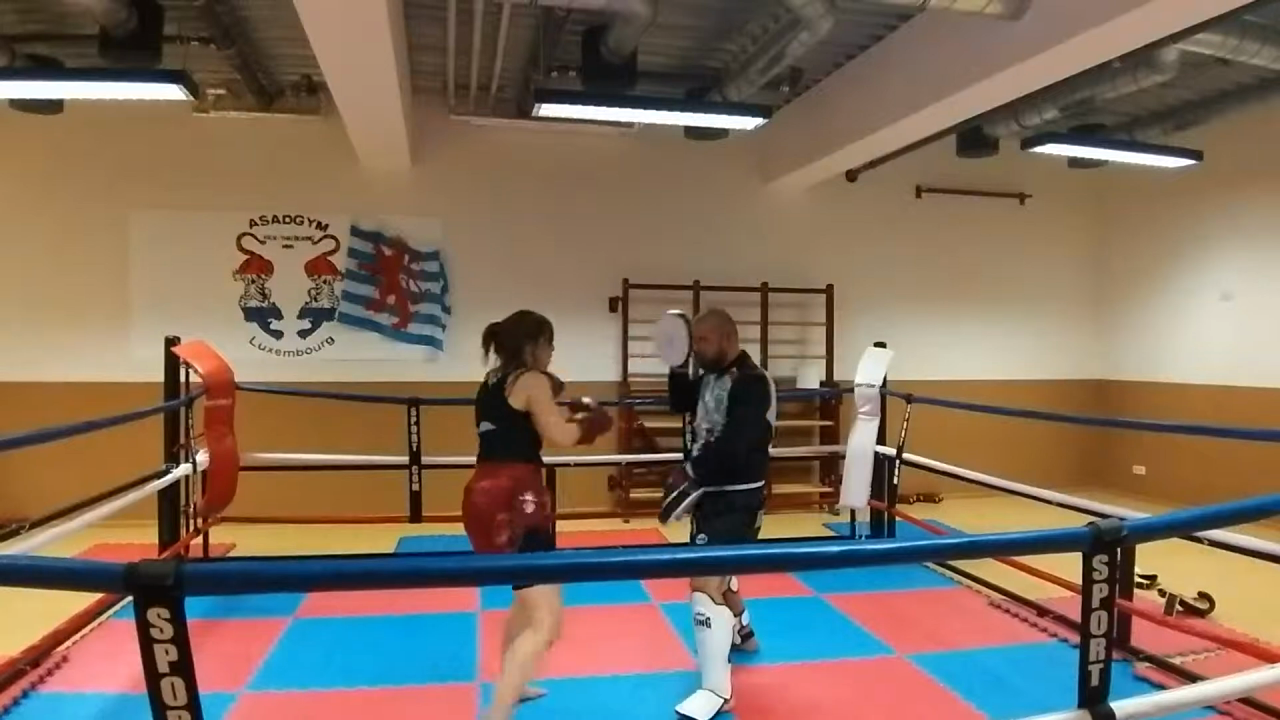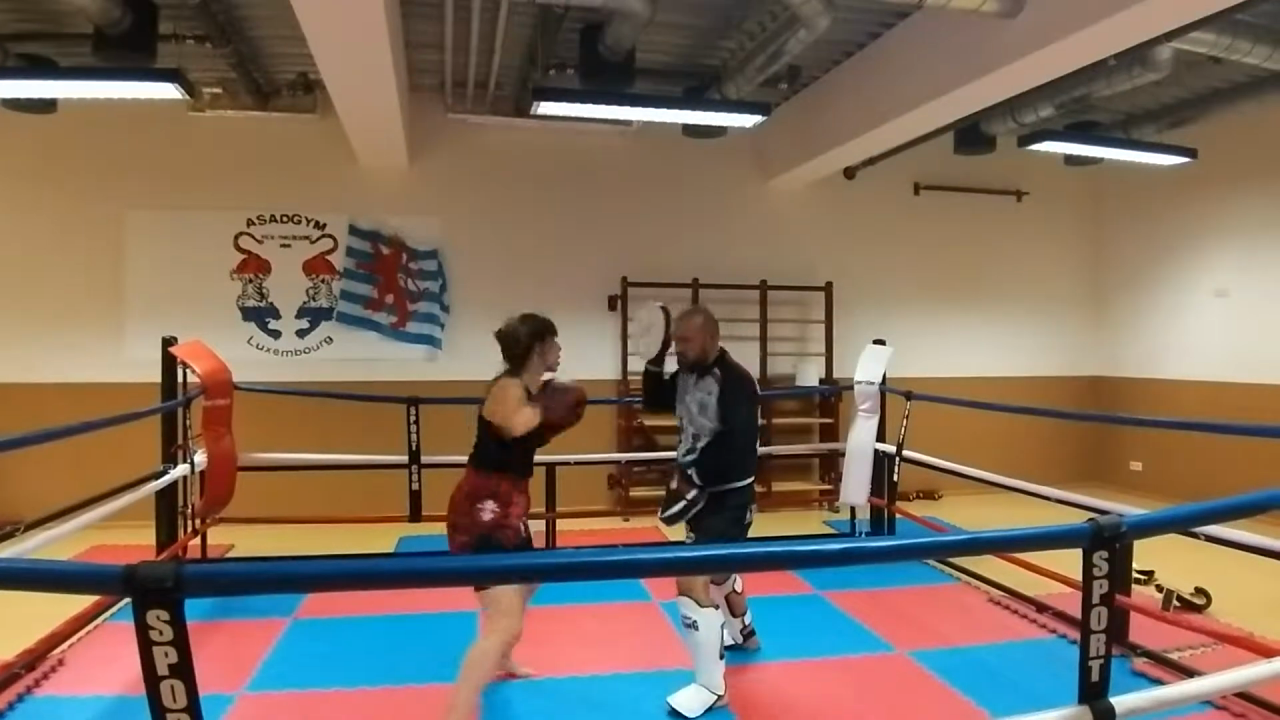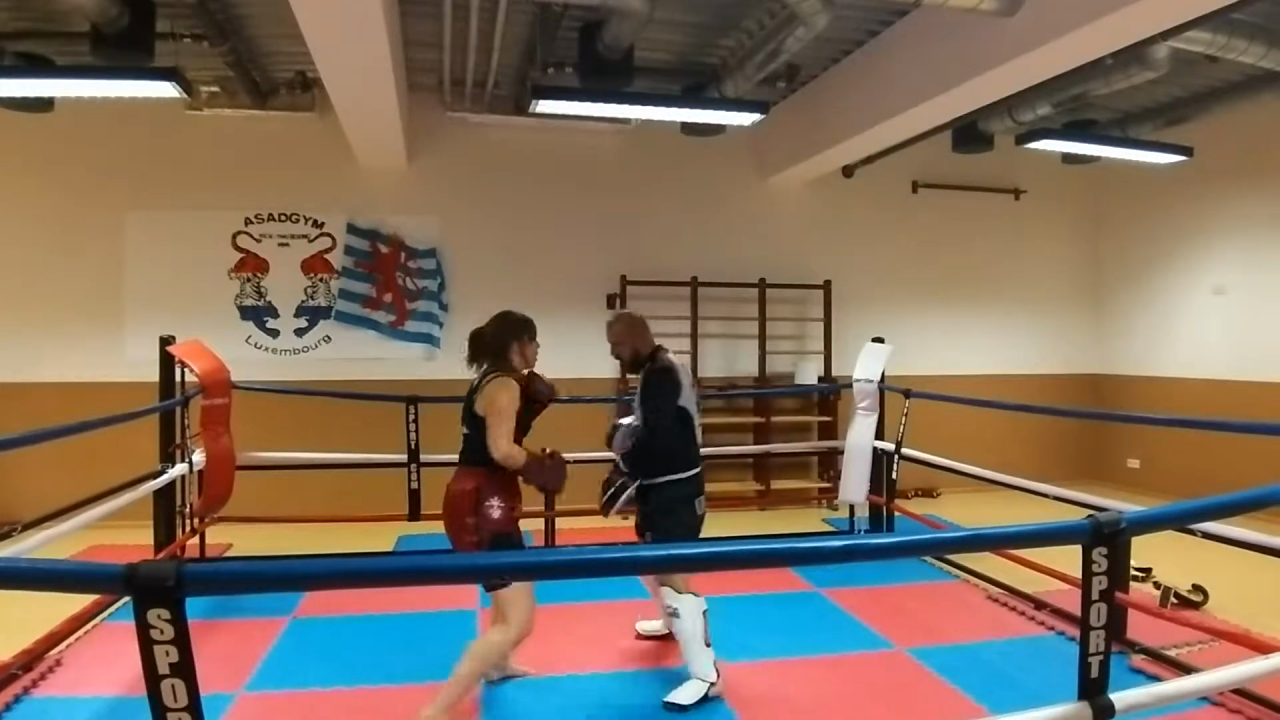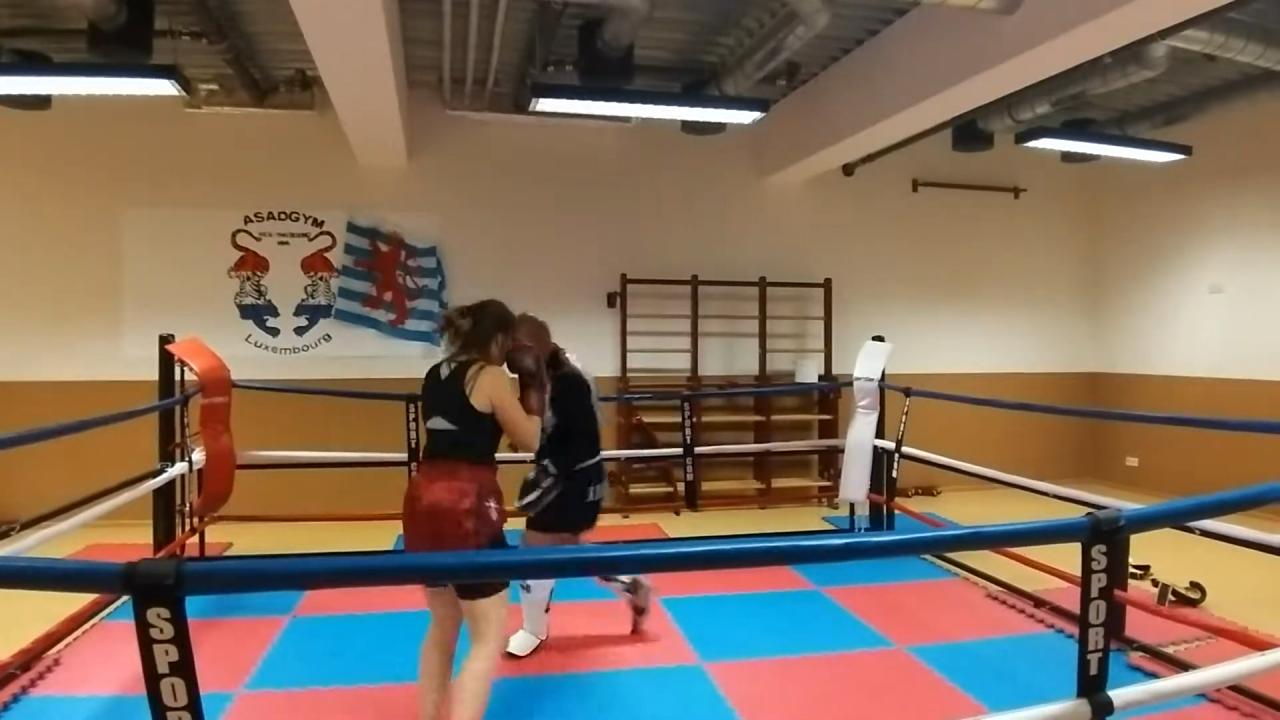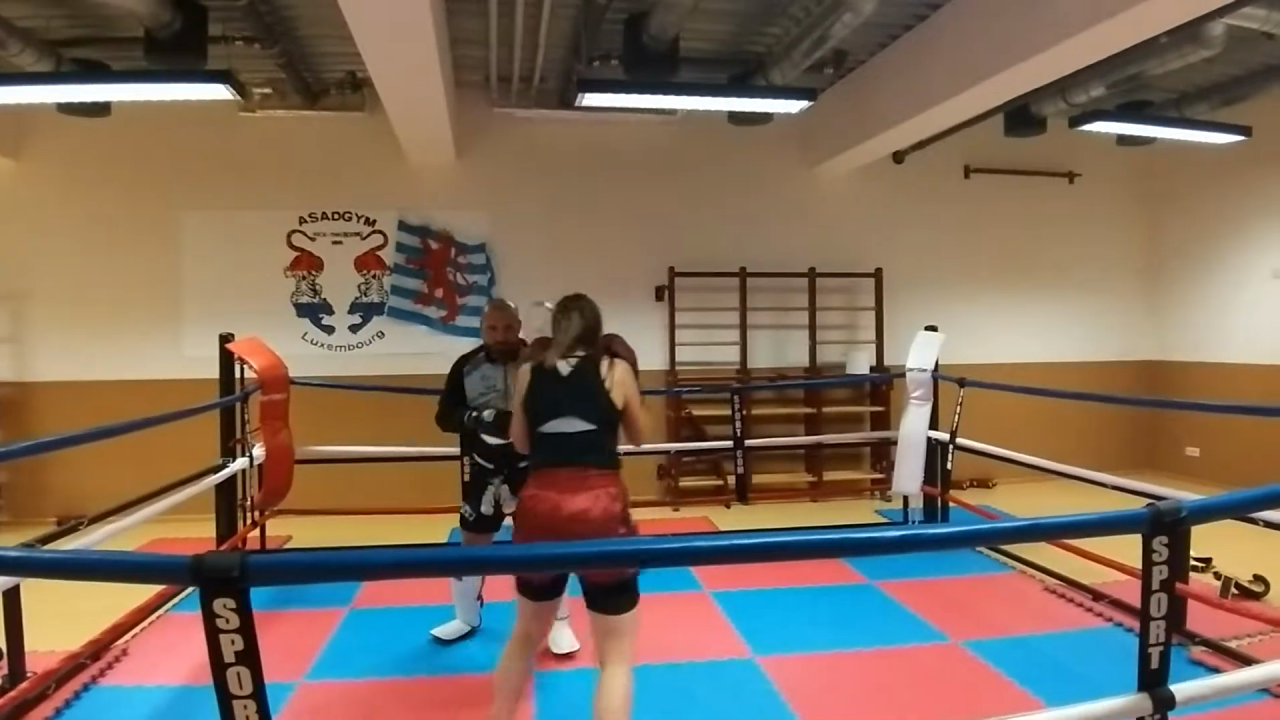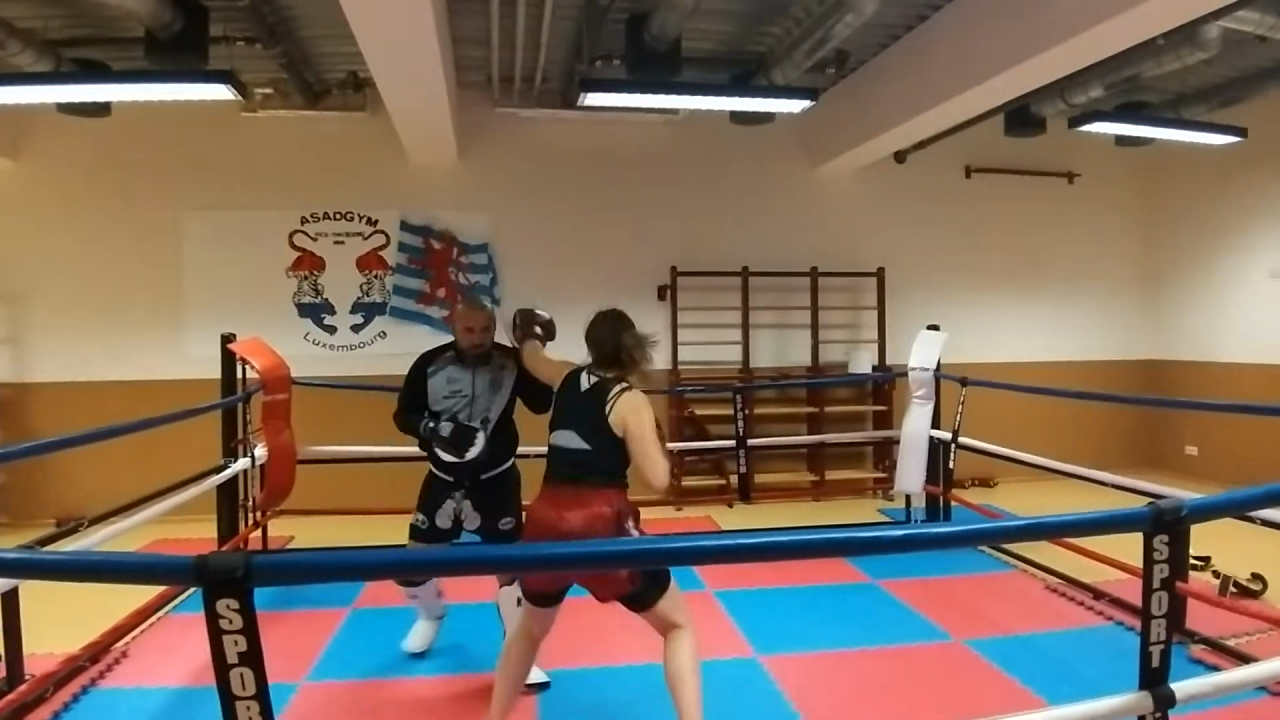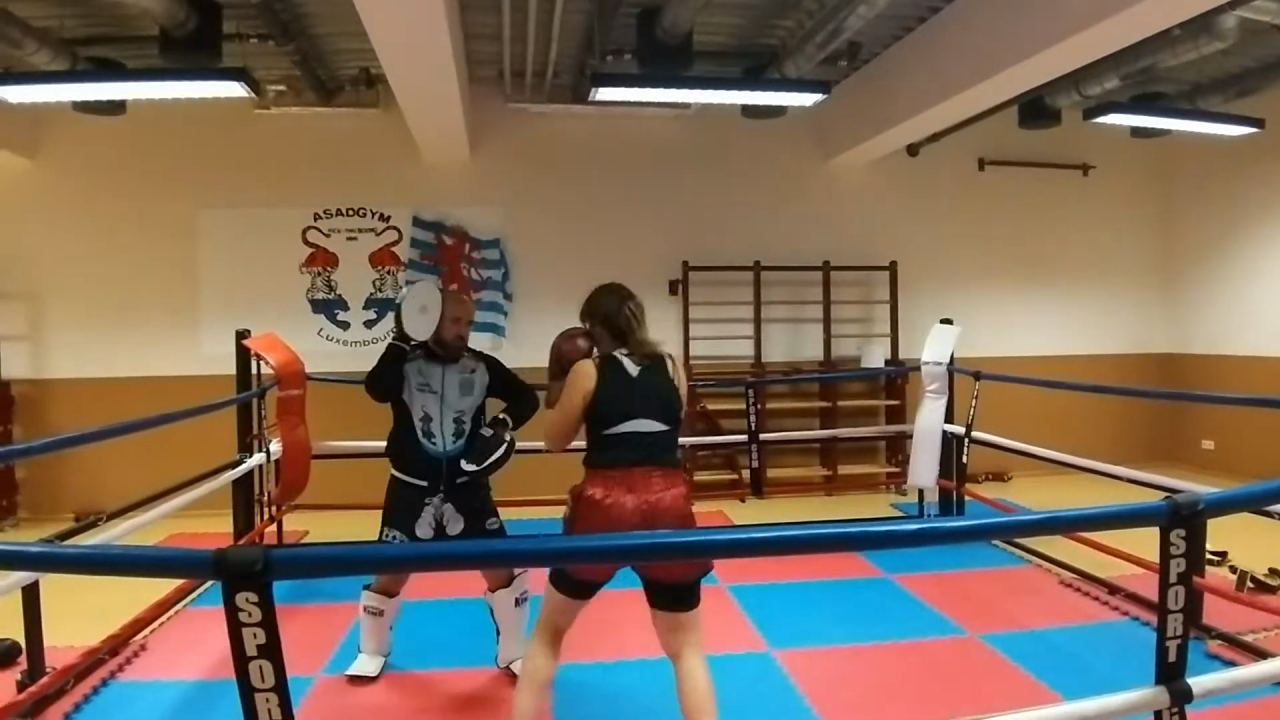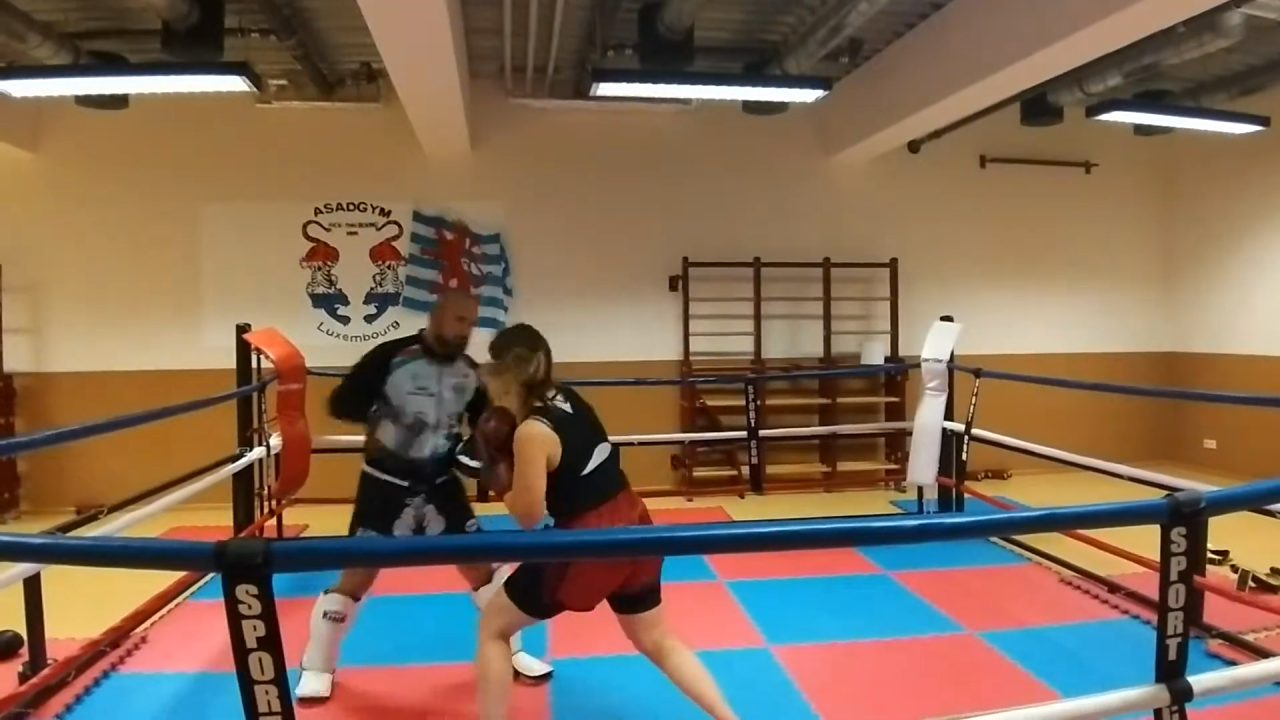
dt=0.5s
person 1, frame 1
left shoulder: (493, 382)
right shoulder: (531, 380)
right elbow: (557, 437)
left wrist: (553, 407)
right wrist: (583, 421)
left hip: (487, 498)
right hip: (513, 502)
left knee: (532, 597)
right knee: (544, 625)
left ankle: (511, 687)
person 1, frame 2
left shoulder: (529, 390)
right shoulder: (508, 388)
left elbow: (531, 437)
right elbow: (515, 425)
left wrist: (553, 408)
right wrist: (550, 407)
left hip: (505, 506)
right hip: (484, 509)
left knee: (524, 582)
right knee: (505, 627)
left ankle: (499, 663)
person 1, frame 3
left shoulder: (488, 382)
right shoulder: (506, 386)
right elbow: (503, 451)
left wrist: (535, 402)
right wrist: (540, 464)
left hip: (473, 498)
right hip: (486, 503)
left knee: (508, 593)
right knee: (517, 622)
left ankle: (496, 665)
person 1, frame 4
left shoulder: (436, 375)
right shoulder: (490, 377)
right elbow: (528, 441)
right wrist: (534, 390)
left hip: (426, 498)
right hip: (468, 505)
left knee: (445, 621)
right knee: (489, 640)
person 1, frame 5
left shoulder: (529, 374)
right shoulder: (615, 371)
right elbow: (639, 436)
left hip: (541, 509)
right hip: (599, 512)
left knee: (527, 634)
right knee: (616, 657)
person 1, frame 6
left shoulder: (567, 377)
right shoulder: (631, 401)
left elbow: (531, 357)
right elbow: (657, 480)
left wrist: (527, 333)
right wrist: (649, 441)
left hip: (548, 522)
right hip: (601, 526)
left knee: (531, 629)
right knee: (678, 626)
person 1, frame 7
left shoulder: (587, 371)
right shoulder: (669, 368)
left elbow: (554, 439)
left wrist: (558, 387)
left hip: (604, 511)
right hip: (667, 511)
left knee: (548, 632)
right knee: (685, 651)
person 1, frame 8
left shoulder: (532, 431)
right shoulder: (568, 397)
left elbow: (529, 516)
left wrist: (502, 466)
right hip: (631, 527)
left knee: (493, 627)
right knee: (658, 643)
person 2, frame 1
left shoulder: (750, 381)
right shoulder: (715, 375)
left elbow: (737, 445)
right elbow: (682, 405)
left wrist: (689, 472)
right wrist: (679, 366)
left hip: (734, 498)
right hip: (716, 492)
left knee: (704, 581)
right ankle: (741, 632)
person 2, frame 2
left shoulder: (735, 381)
right shoulder: (691, 374)
left elbow: (737, 447)
right elbow: (655, 401)
left wrist: (692, 478)
right wrist: (654, 360)
left hip: (726, 496)
right hip: (708, 492)
left knee: (692, 583)
left ankle: (711, 685)
right ankle: (742, 631)
person 2, frame 3
left shoulder: (658, 375)
right shoulder: (664, 369)
left elbow: (659, 436)
left wrist: (625, 466)
right wrist: (632, 432)
left hip: (672, 487)
right hip: (671, 482)
left knee: (670, 574)
left ankle: (705, 675)
right ankle: (674, 624)
person 2, frame 4
left shoulder: (566, 380)
right shoulder: (551, 373)
left elbow: (583, 436)
left wrist: (549, 470)
left hip: (574, 478)
right hip: (576, 475)
left knee: (535, 547)
right knee: (568, 544)
left ankle: (533, 630)
right ankle: (633, 588)
person 2, frame 5
right shoulder: (466, 366)
right elbow: (446, 417)
right wrist: (475, 419)
left hip: (531, 467)
right hip: (486, 469)
right knee: (473, 542)
left ankle: (559, 623)
right ankle: (468, 618)
person 2, frame 6
left shoulder: (508, 362)
right shoulder: (429, 366)
left elbow: (542, 403)
right elbow: (403, 416)
right wrist: (432, 429)
left hip: (495, 478)
right hip: (445, 479)
right ankle: (430, 614)
person 2, frame 7
left shoulder: (483, 366)
right shoulder: (403, 359)
left elbow: (525, 398)
right elbow: (377, 391)
left wrist: (500, 426)
right wrist: (400, 341)
left hip: (466, 485)
right hip: (411, 488)
left knee: (503, 567)
right knee: (390, 572)
left ankle: (513, 654)
right ankle: (373, 650)
person 2, frame 8
left shoulder: (469, 372)
right shoulder: (389, 357)
left elbow: (482, 419)
right elbow: (341, 403)
right wrist: (376, 414)
left hip: (441, 486)
right hip: (386, 486)
left knee: (481, 568)
right knee: (356, 576)
left ankle: (511, 651)
right ankle: (317, 667)
